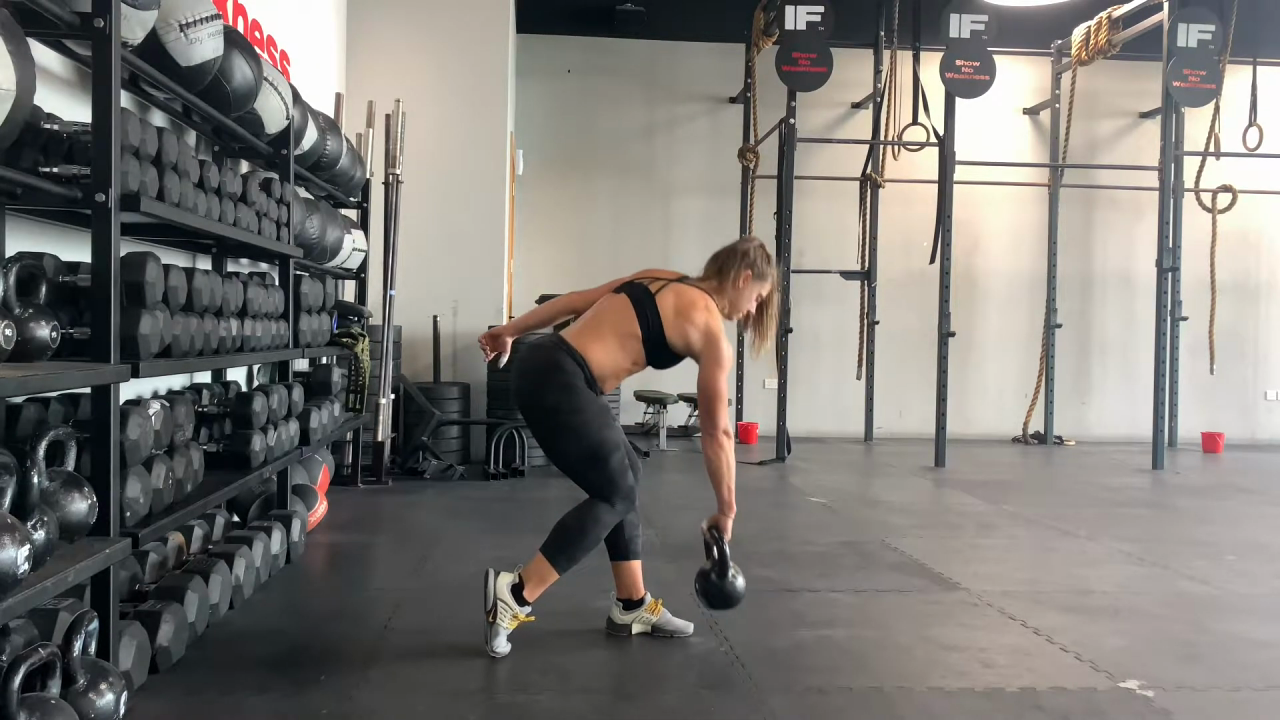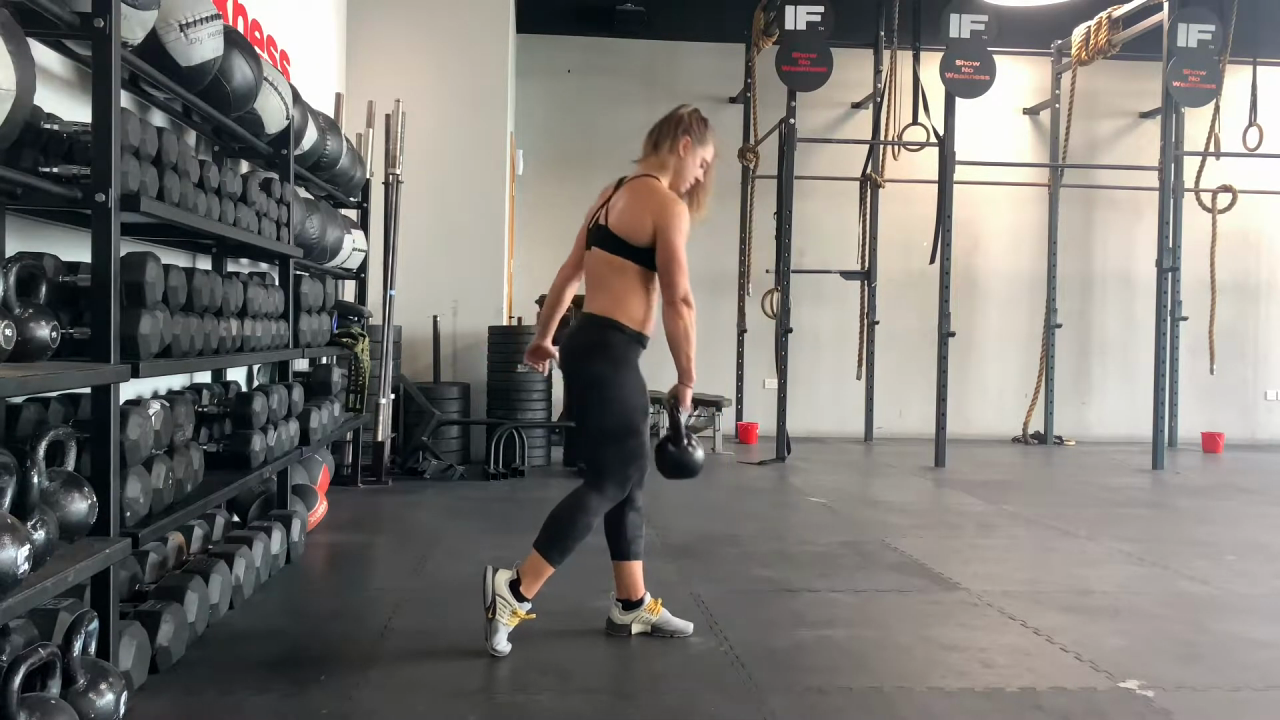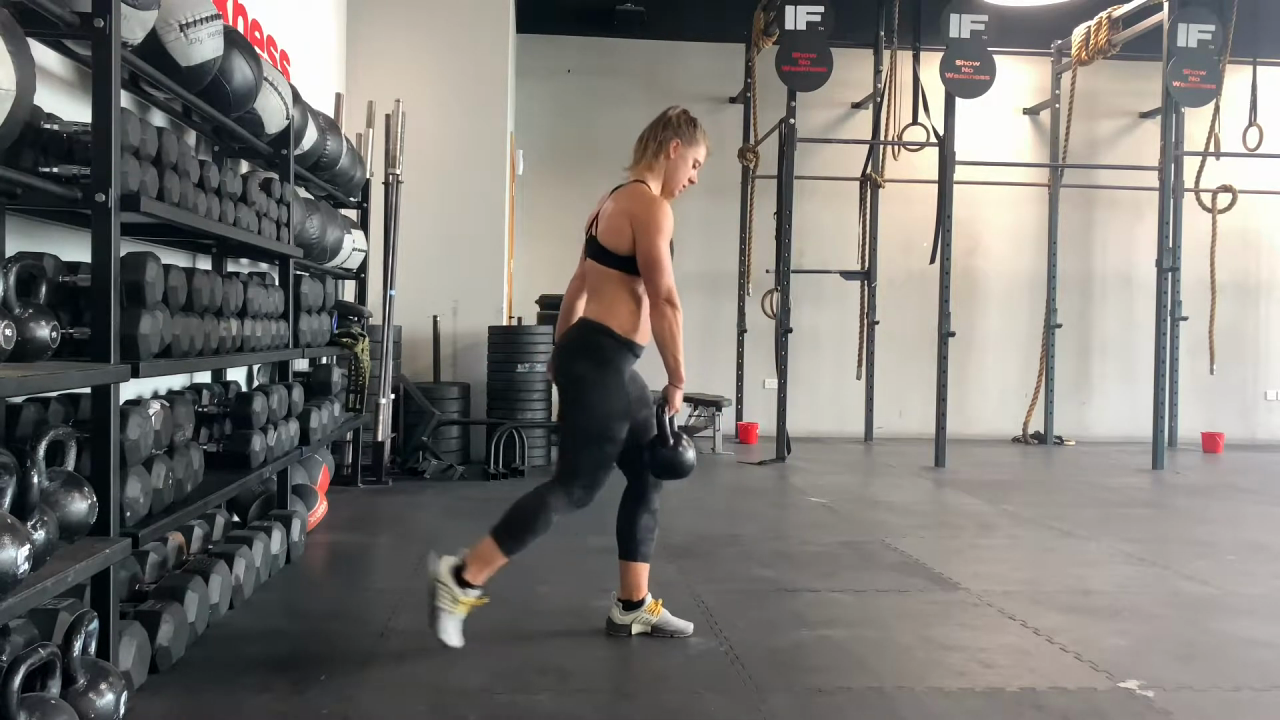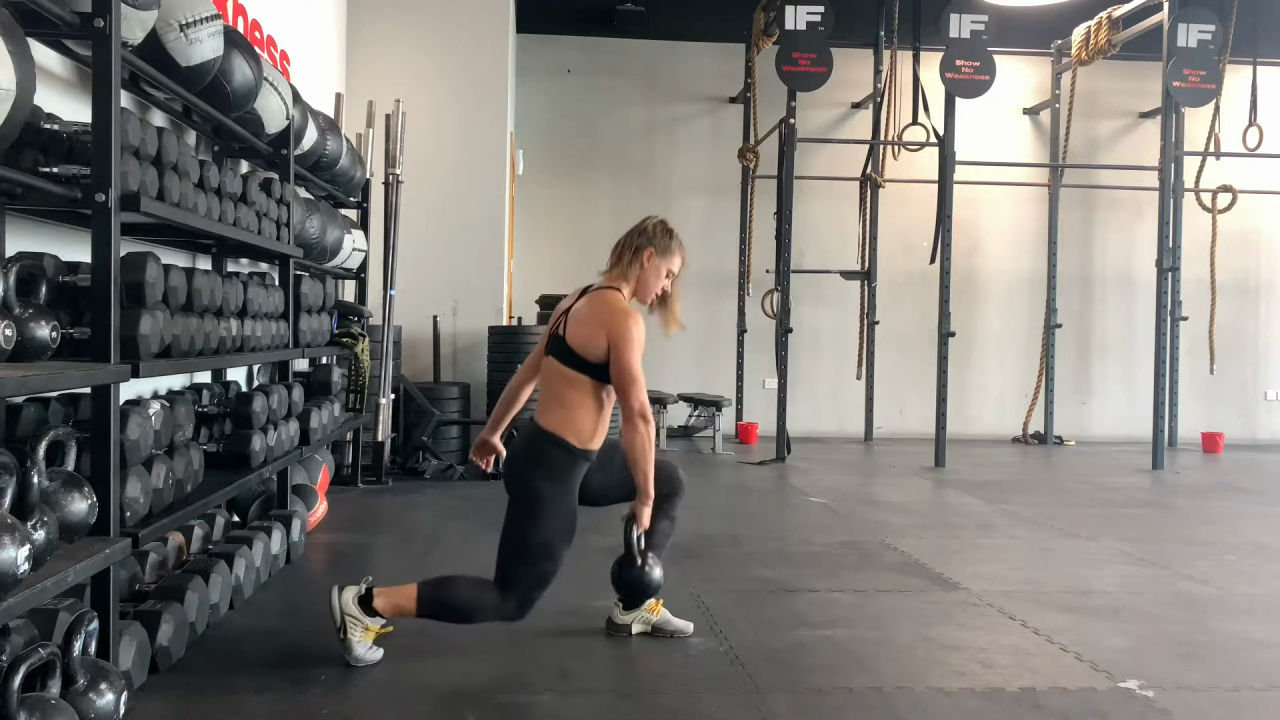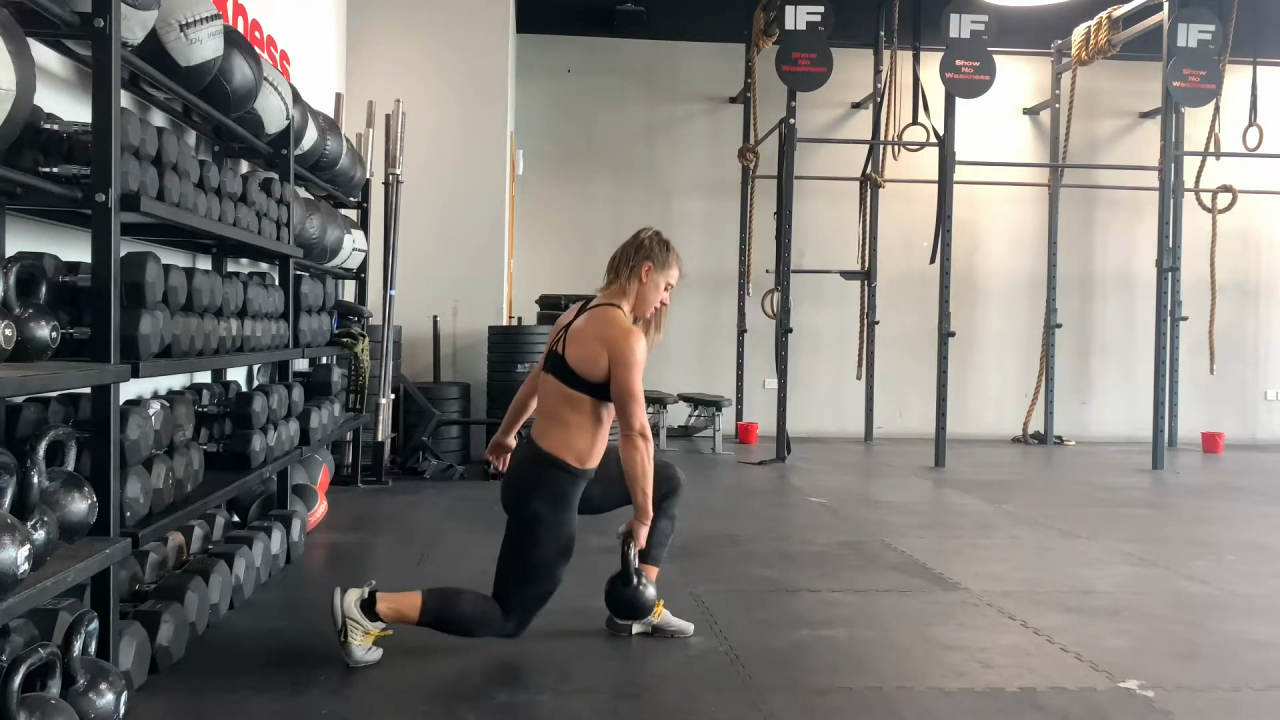
dt=0.5s
person 1, frame 1
left shoulder: (661, 281)
right shoulder: (710, 330)
left elbow: (576, 301)
right elbow: (716, 433)
left wrist: (510, 331)
right wrist: (726, 510)
left hip: (543, 364)
right hip: (556, 381)
left knee: (623, 478)
right knee: (613, 495)
left ankle: (631, 606)
right ankle: (514, 594)
person 1, frame 2
left shoulder: (614, 193)
right shoulder: (667, 204)
left elbow: (570, 272)
right elbow: (678, 300)
left wrist: (543, 336)
right wrist: (686, 380)
left hip: (591, 343)
right hip: (610, 353)
left knee: (628, 479)
right knee: (607, 483)
left ankle: (631, 606)
right ankle: (513, 591)
person 1, frame 3
left shoulder: (617, 199)
right shoulder: (651, 206)
left elbow: (579, 286)
right elbow: (664, 301)
left wrist: (564, 349)
right wrist: (677, 380)
left hip: (599, 357)
right hip: (600, 360)
left knee: (648, 477)
right knee: (575, 485)
left ankle: (633, 606)
right ankle: (461, 579)
person 1, frame 4
left shoulder: (579, 300)
right shoulder: (622, 317)
left elbow: (527, 374)
right elbow: (636, 414)
left wrist: (492, 432)
right wrist: (644, 499)
left hip: (557, 454)
right hip: (551, 469)
left knee: (670, 485)
right knee: (511, 599)
left ankle: (633, 608)
right ankle: (365, 605)
person 1, frame 5
left shoulder: (578, 314)
right shoulder: (624, 336)
left elbow: (535, 383)
right elbow: (635, 434)
left wrist: (505, 436)
right wrist: (643, 516)
left hip: (555, 470)
right hip: (550, 487)
left knee: (667, 483)
right knee: (508, 616)
right ankle: (368, 608)
